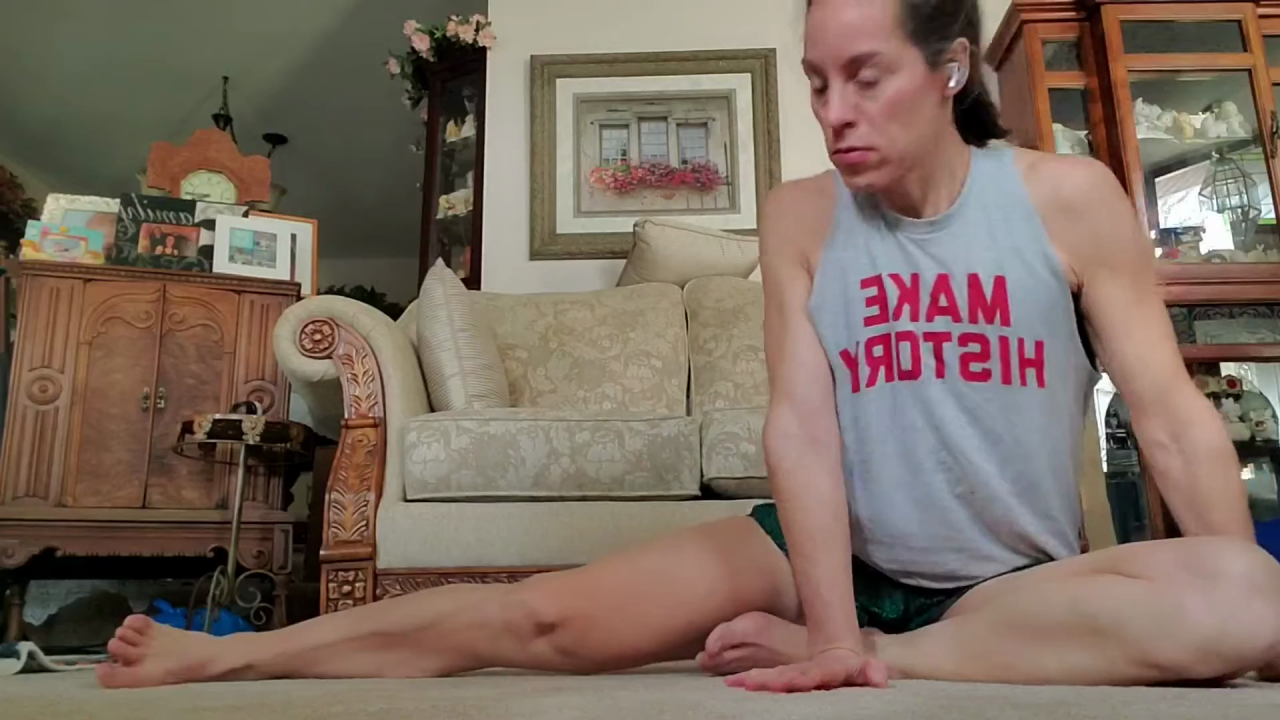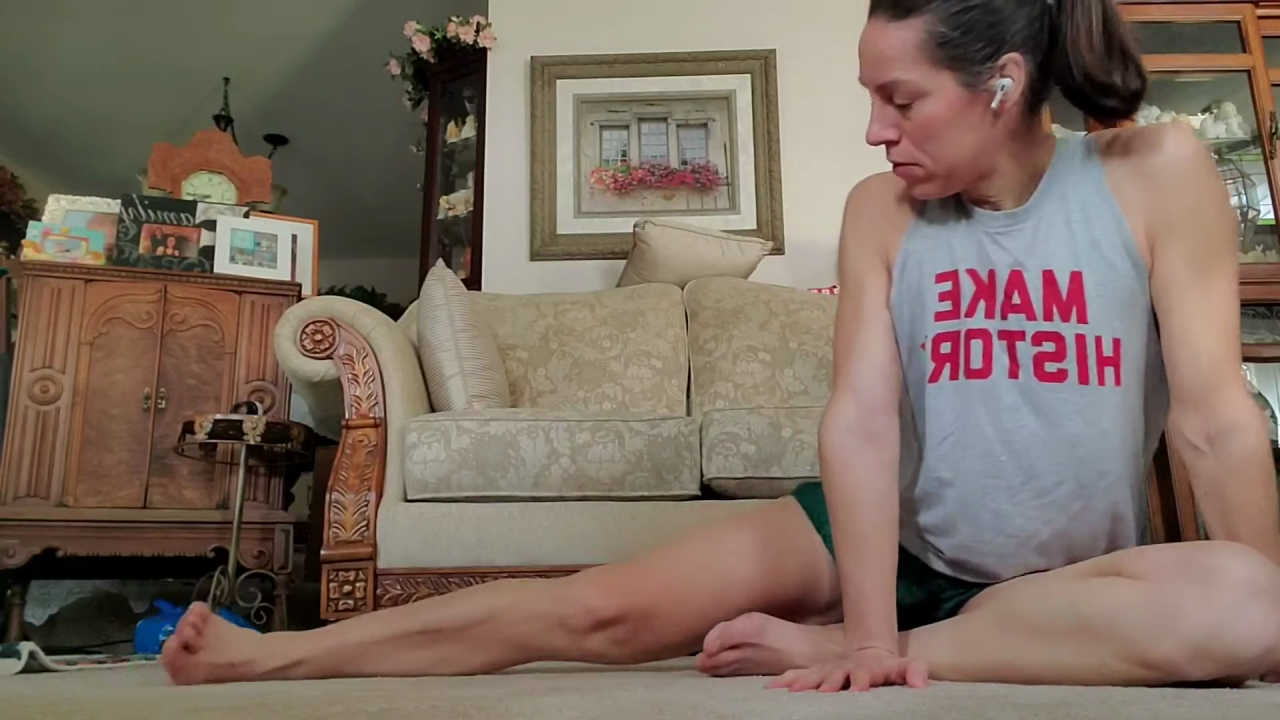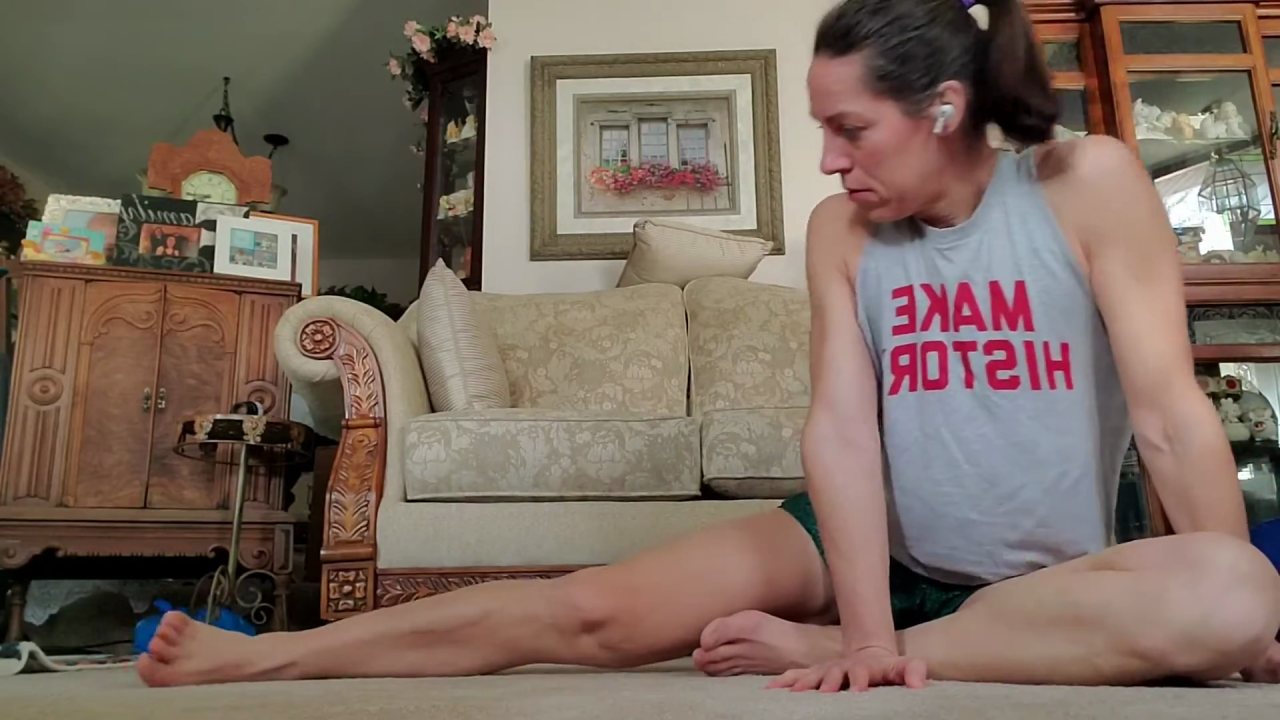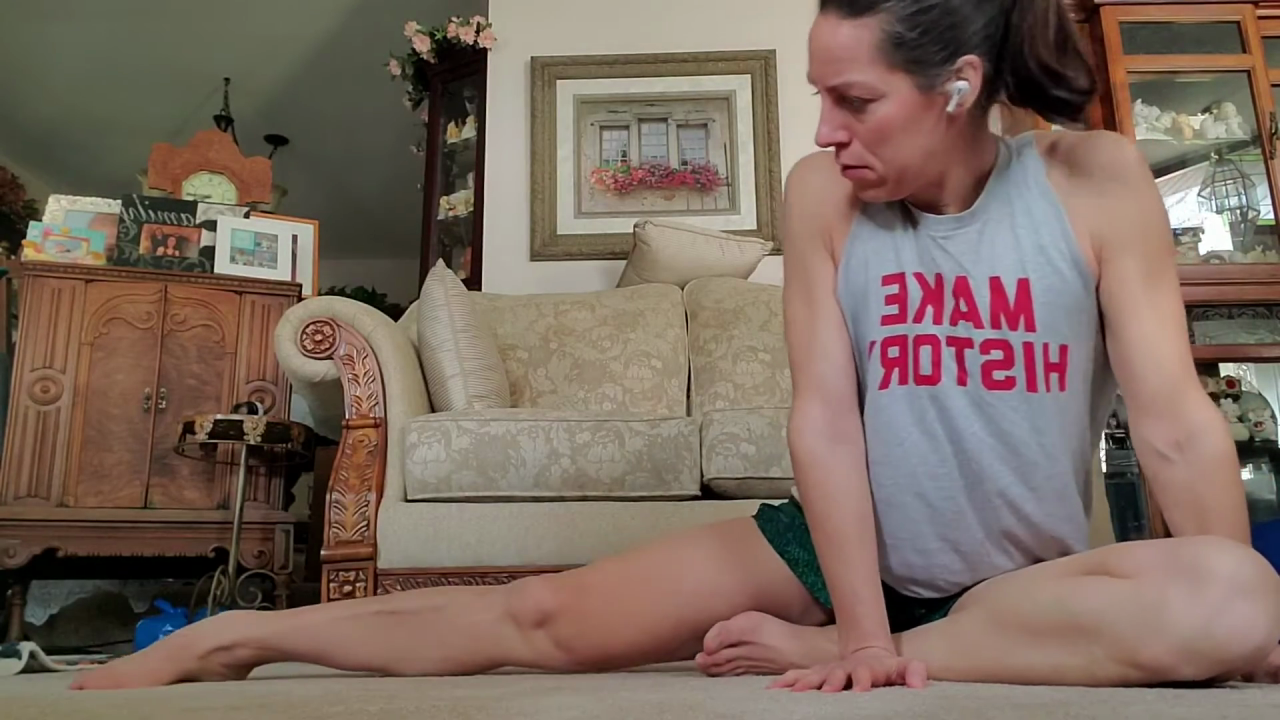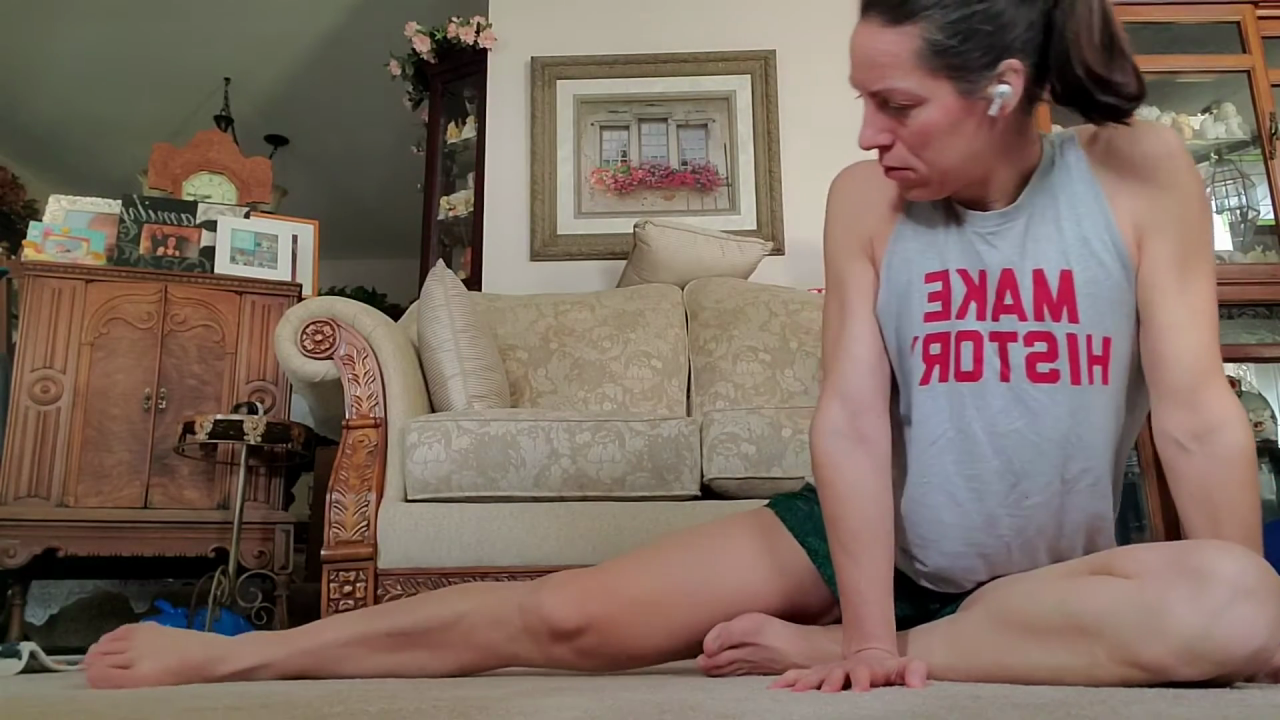
dt=0.7s
person 1, frame 1
left shoulder: (1070, 197)
right shoulder: (799, 214)
left elbow: (1173, 421)
right elbow: (800, 426)
right wrist: (837, 625)
left hip: (1011, 581)
right hip: (840, 546)
right knee: (548, 616)
left ankle: (811, 659)
right ankle: (220, 654)
person 1, frame 2
left shoulder: (1159, 173)
right shoulder: (881, 211)
right elbow: (861, 418)
right wrist: (872, 629)
left hip: (1051, 584)
right hip: (887, 530)
right knee: (605, 609)
left ankle: (819, 648)
right ankle: (273, 655)
person 1, frame 3
left shoulder: (1090, 185)
right shoulder: (840, 229)
left elbow: (1171, 415)
right elbow: (839, 430)
right wrist: (870, 628)
left hip: (1037, 583)
right hip: (871, 541)
right knee: (592, 612)
left ankle: (813, 650)
right ankle: (264, 656)
person 1, frame 4
left shoulder: (1095, 181)
right shoulder: (821, 192)
left elbow: (1175, 424)
right elbow: (823, 419)
right wrist: (864, 628)
left hip: (1026, 579)
right hip: (843, 543)
right knee: (543, 616)
left ankle: (811, 657)
right ankle: (226, 639)
person 1, frame 5
left shoulder: (1136, 172)
right shoulder: (865, 199)
right elbow: (851, 417)
right wrist: (871, 627)
left hip: (1041, 577)
right hip: (869, 533)
right knee: (566, 616)
left ankle: (818, 654)
right ankle: (237, 656)
